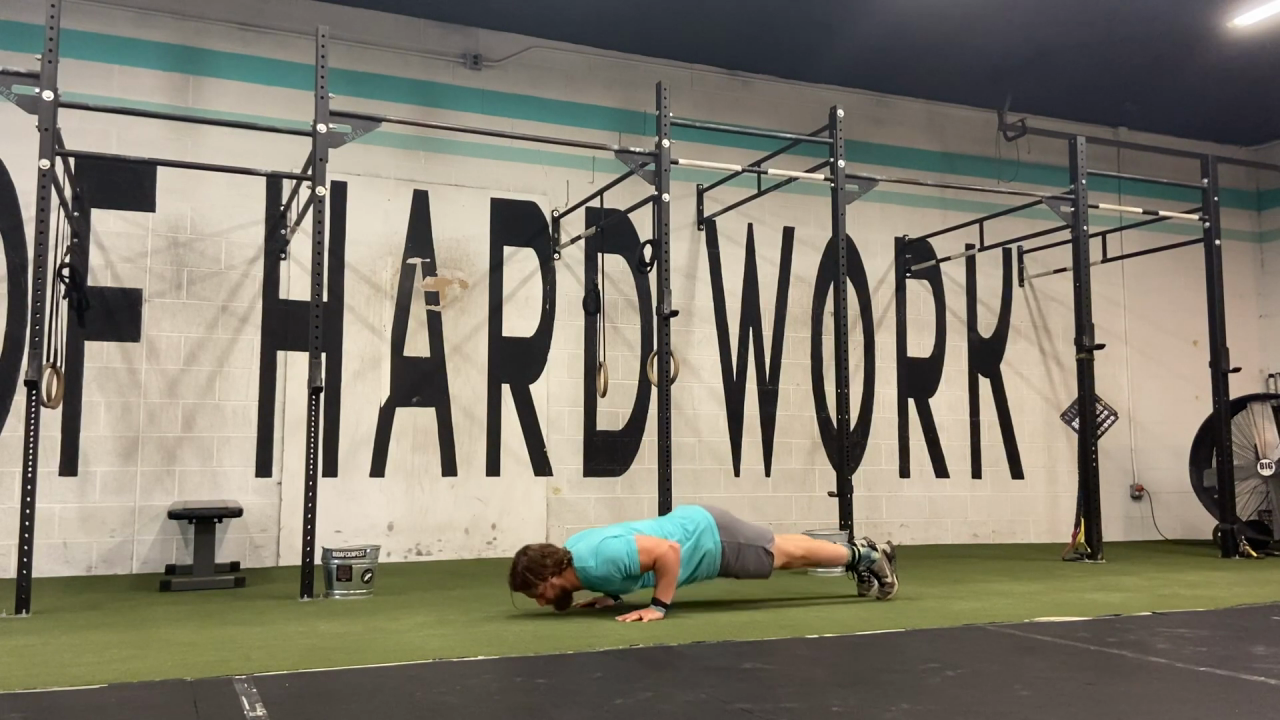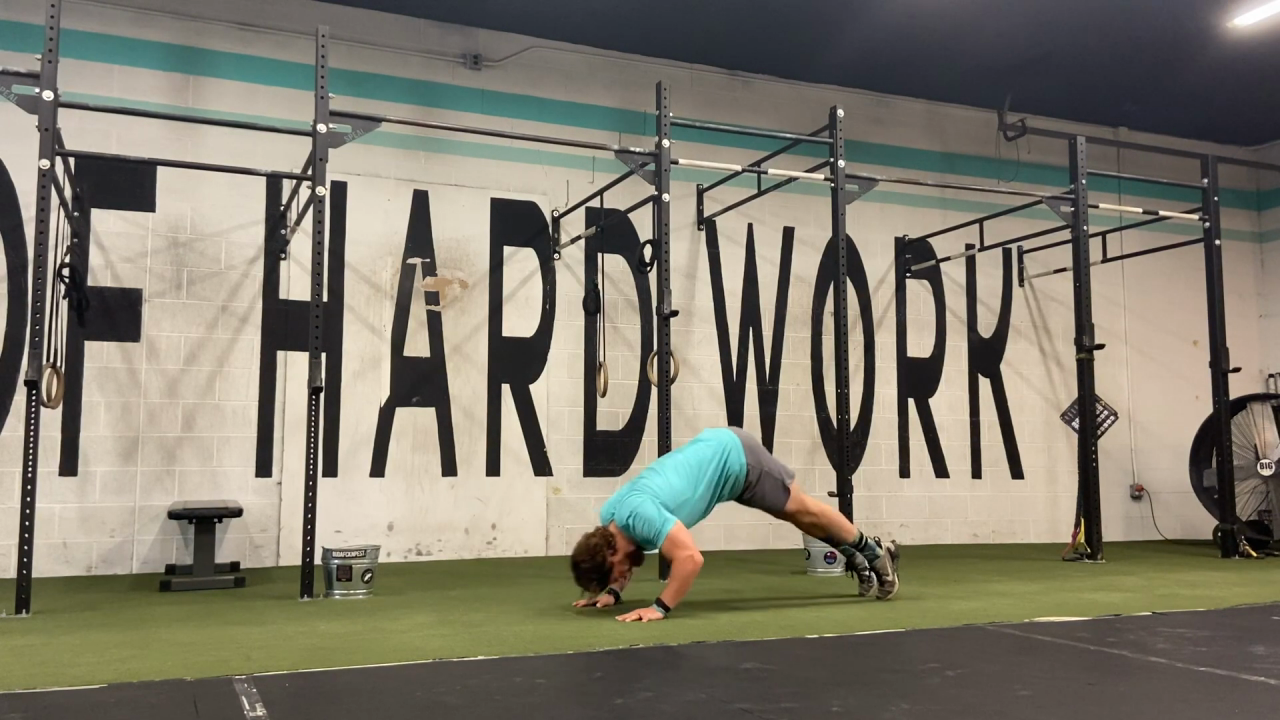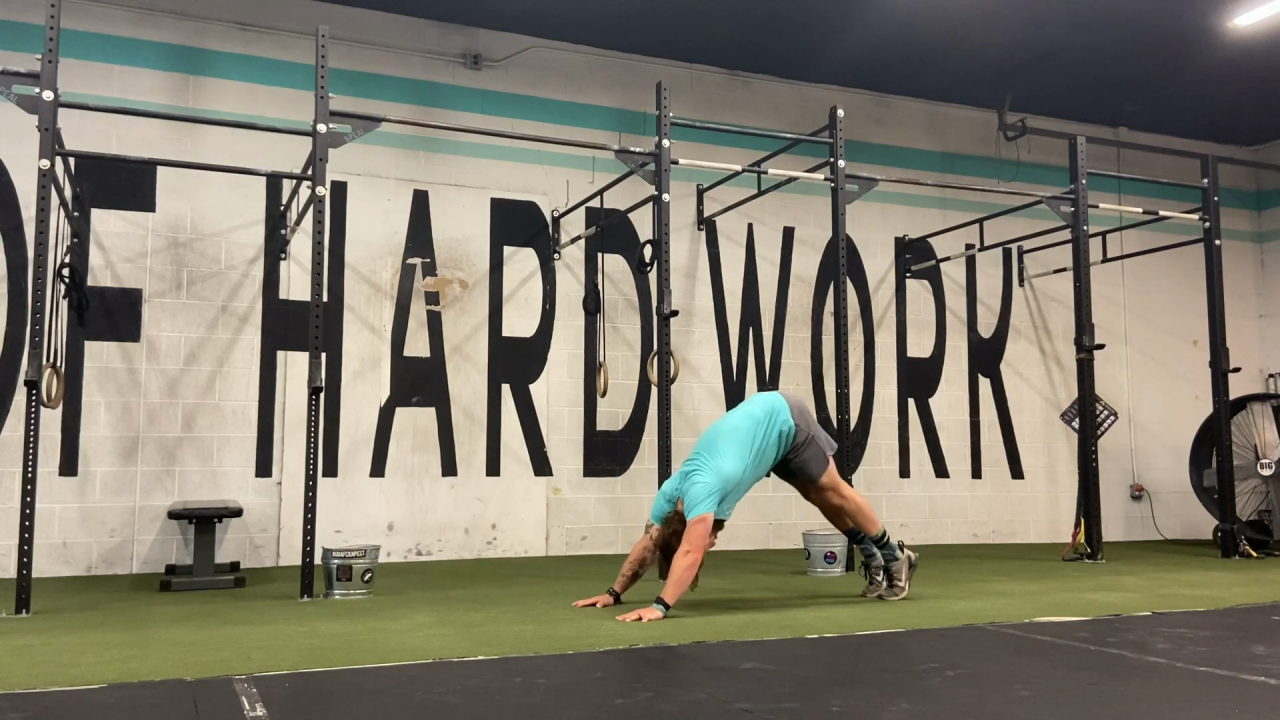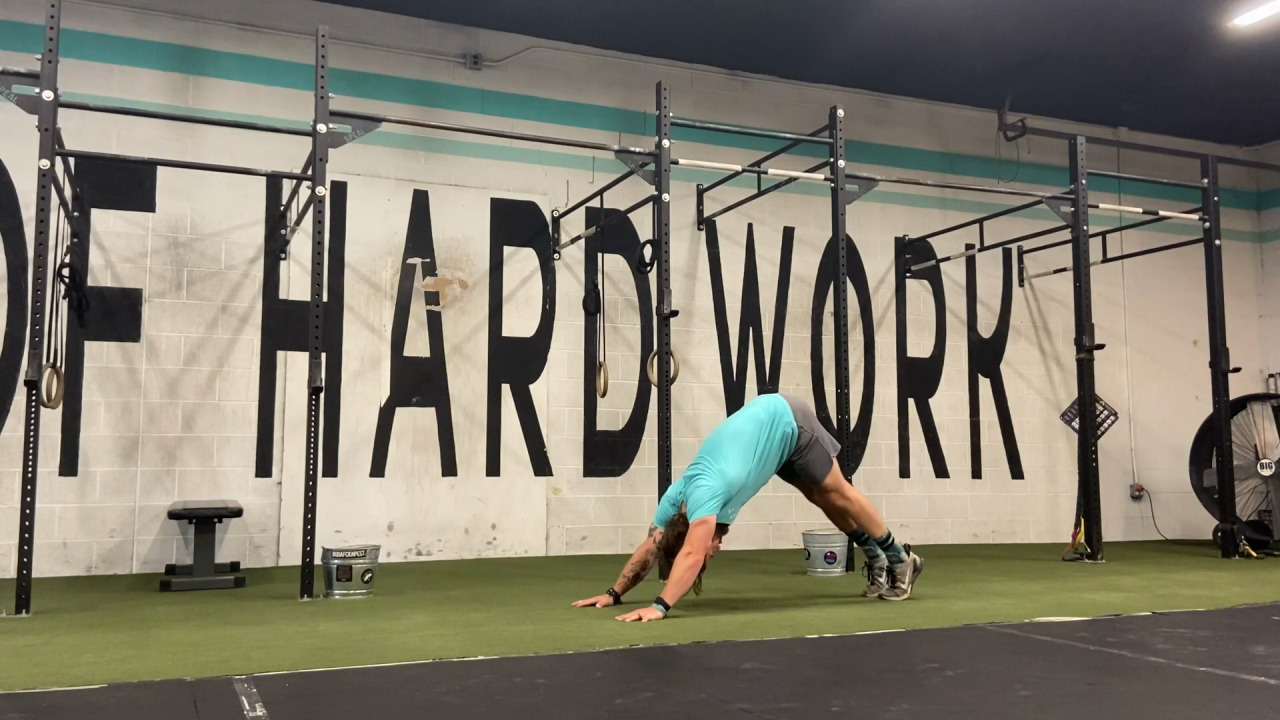
dt=0.5s
person 1, frame 1
left shoulder: (596, 562)
right shoulder: (571, 550)
left elbow: (669, 551)
left wrist: (658, 605)
right wrist: (610, 592)
left hip: (710, 539)
right hip: (694, 528)
left knee: (790, 554)
right knee: (784, 550)
left ankle: (869, 556)
right ankle: (858, 550)
person 1, frame 2
left shoulder: (636, 515)
right shoulder: (610, 516)
left elbow: (690, 558)
left wrist: (660, 607)
right wrist: (612, 591)
left hip: (733, 456)
right hip: (714, 450)
left knee: (802, 510)
right knee: (794, 514)
left ankle: (874, 553)
right ankle: (856, 560)
person 1, frame 3
left shoulder: (700, 491)
right shoulder: (671, 494)
left elbow: (689, 554)
right elbow: (646, 545)
left wrist: (660, 607)
right wrist: (613, 593)
left hip: (784, 418)
right hip: (761, 418)
left knee: (832, 492)
right knee: (816, 495)
left ankle: (895, 556)
right ankle: (874, 557)
person 1, frame 4
left shoulder: (704, 494)
right shoulder: (675, 499)
left elbow: (691, 555)
right elbow: (649, 548)
left wrist: (660, 606)
right wrist: (614, 593)
left hip: (786, 421)
right hip: (763, 419)
left knee: (836, 494)
right knee: (821, 498)
left ankle: (898, 558)
right ankle: (877, 559)
